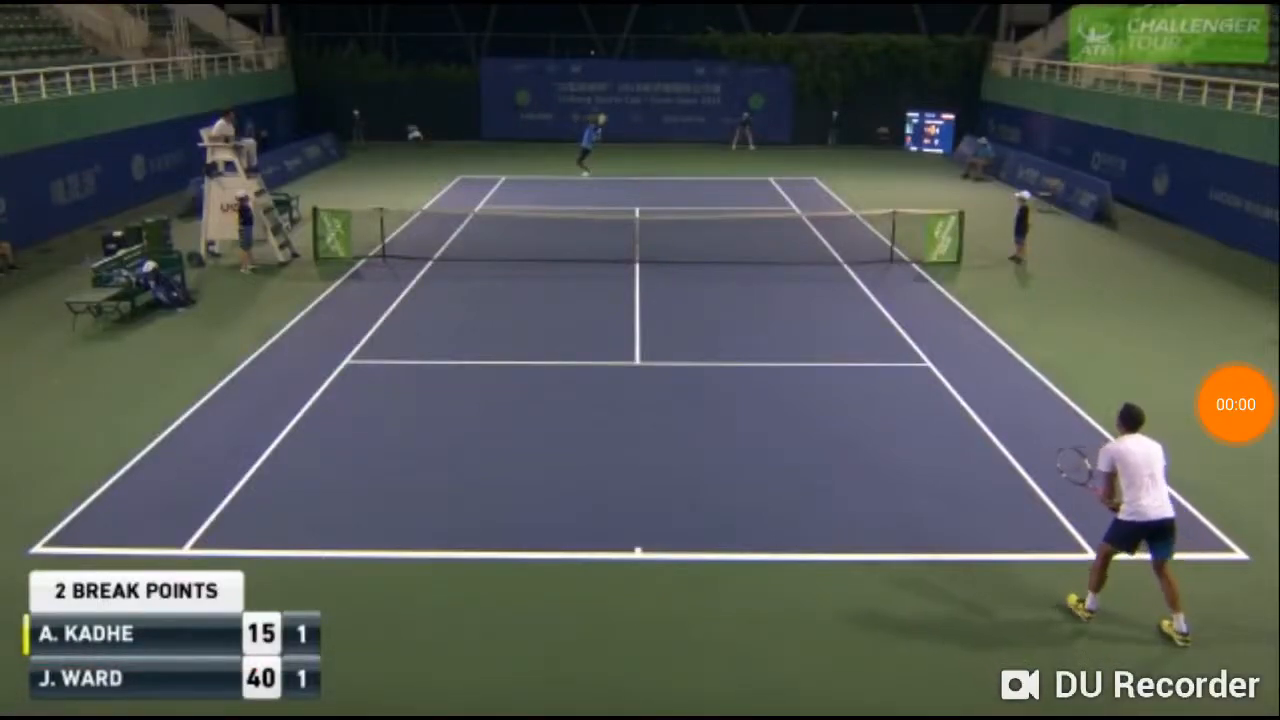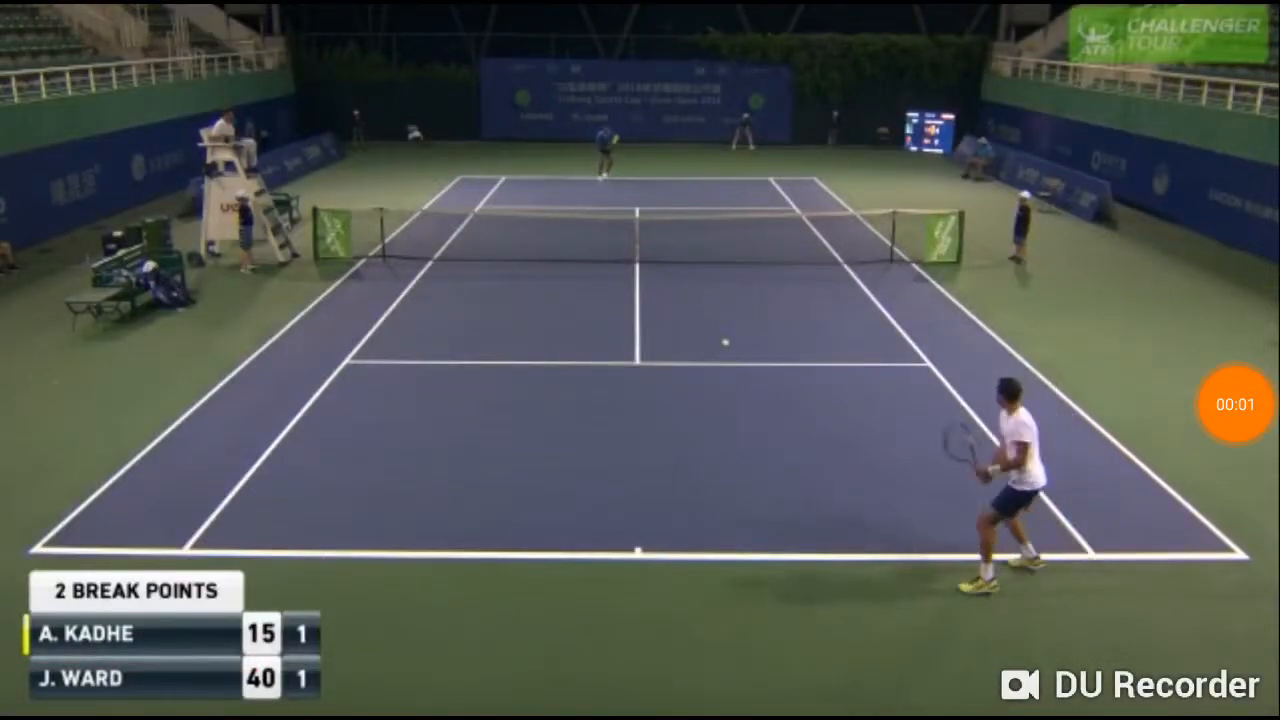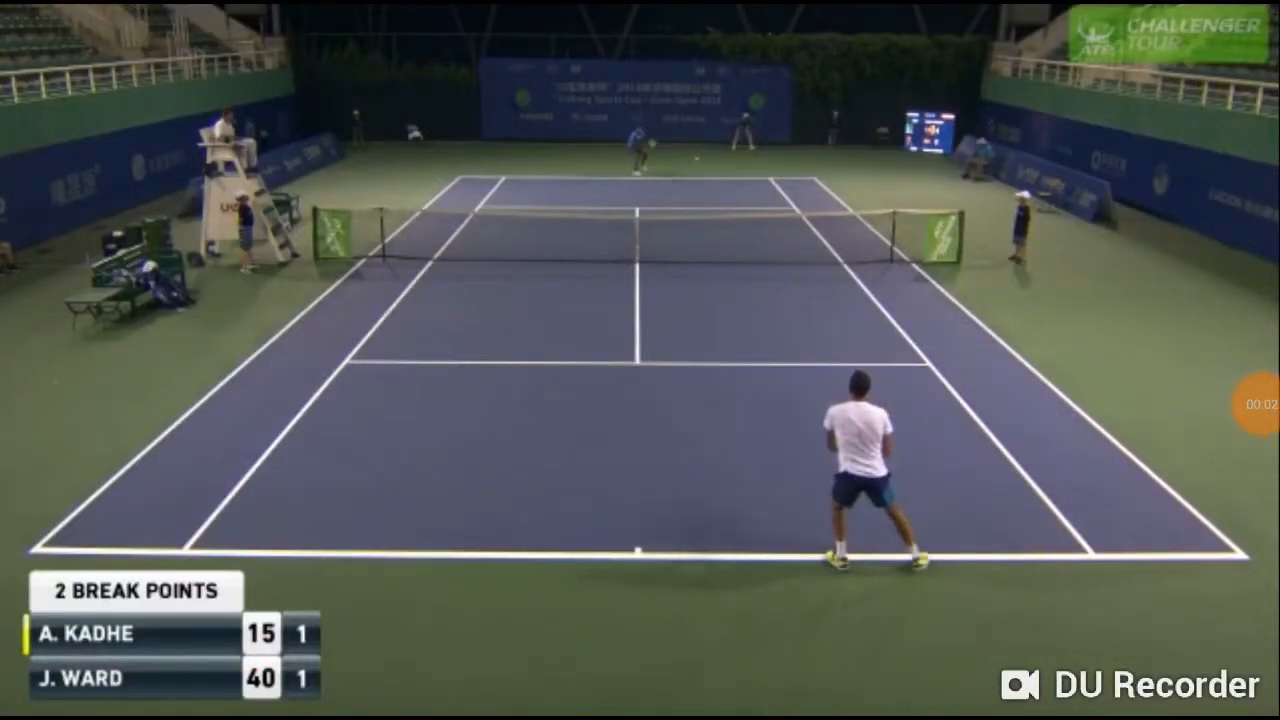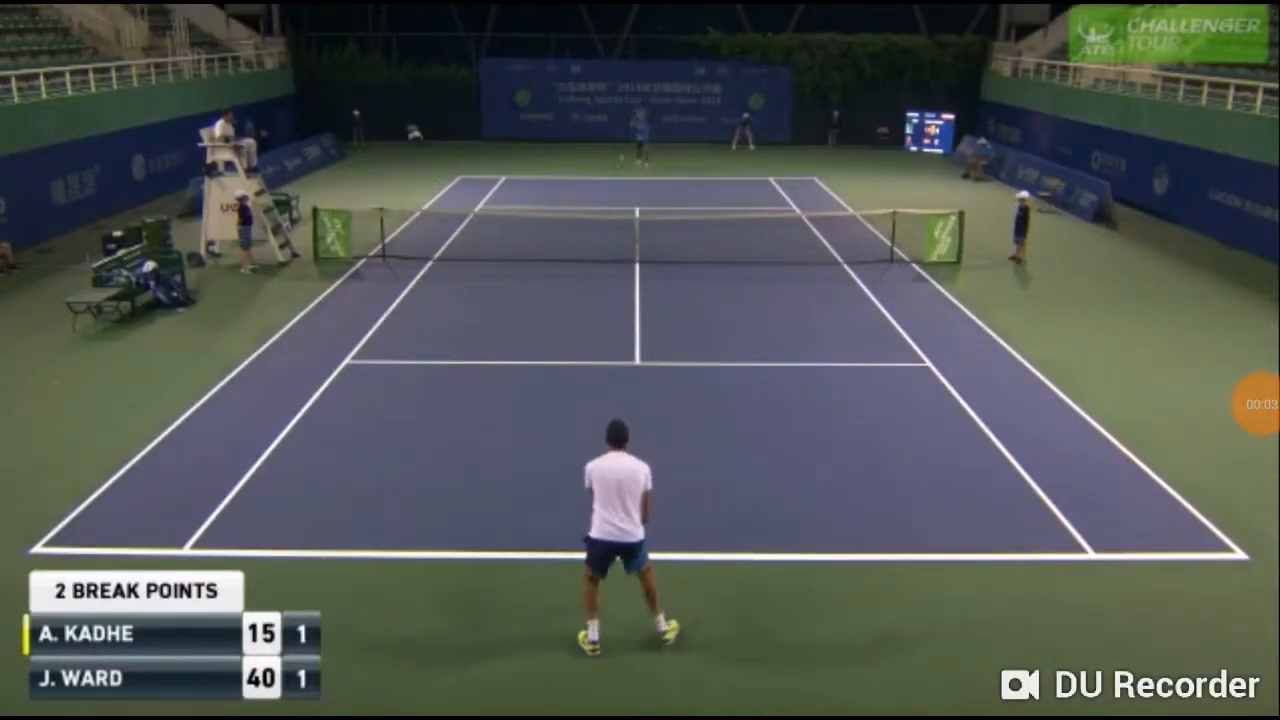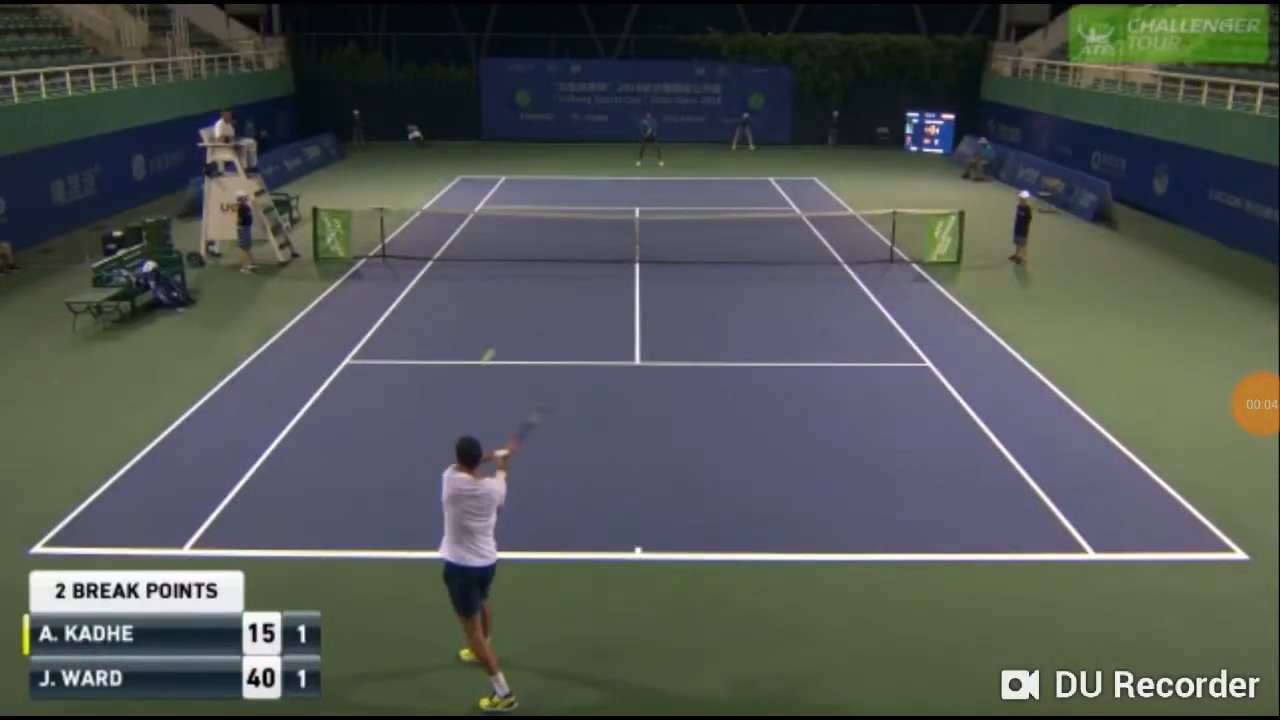
dt=1s
person 1, frame 1
left shoulder: (1111, 449)
right shoulder: (1156, 447)
left elbow: (1108, 494)
left wrist: (1109, 501)
left hip: (1135, 516)
right hip: (1164, 515)
left knee: (1103, 555)
right knee: (1162, 568)
left ankle: (1088, 606)
right ankle: (1180, 629)
person 1, frame 2
left shoulder: (1020, 422)
right shoulder: (1011, 417)
left elbow: (1020, 460)
right elbow: (1004, 449)
left wrist: (993, 469)
right wrist: (993, 469)
left hip: (1025, 483)
right hip: (1032, 480)
left knee: (985, 522)
right knee: (1008, 515)
left ankle: (987, 579)
right ankle: (1031, 557)
person 1, frame 3
left shoulder: (834, 412)
right shoulder: (881, 414)
left elbow: (831, 445)
right elbow: (887, 451)
left hip: (850, 473)
right hip: (877, 474)
left knee: (837, 509)
right knee: (893, 511)
left ankle: (840, 556)
right ankle: (916, 556)
person 1, frame 4
left shoulder: (593, 467)
right shoulder: (642, 468)
right elbow: (646, 513)
left hip: (601, 536)
right hip: (632, 537)
left knee: (590, 580)
right knee: (646, 575)
left ankle: (592, 638)
right ankle: (663, 628)
person 1, frame 5
left shoulder: (450, 478)
right shoulder: (496, 488)
left wrist: (498, 454)
right wrist: (503, 457)
left hip: (458, 564)
right hip: (487, 560)
left knee: (472, 629)
right knee: (480, 605)
left ankle: (504, 694)
right ankle: (482, 650)
